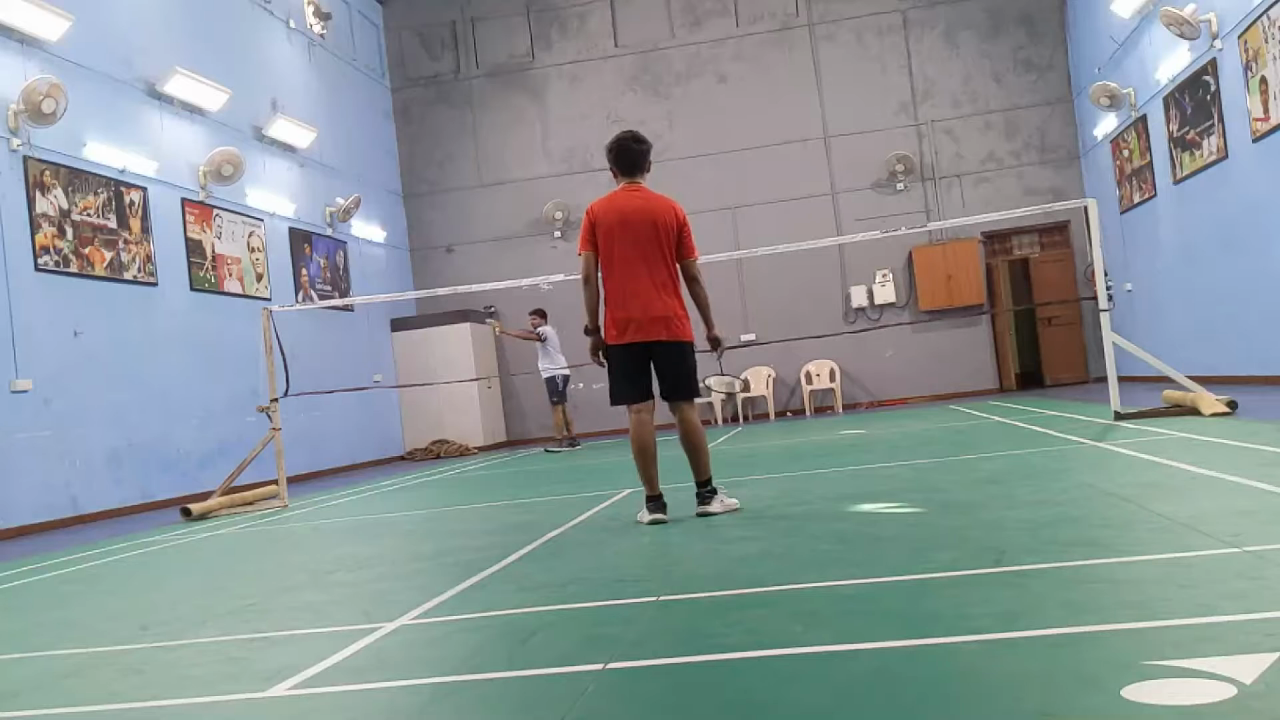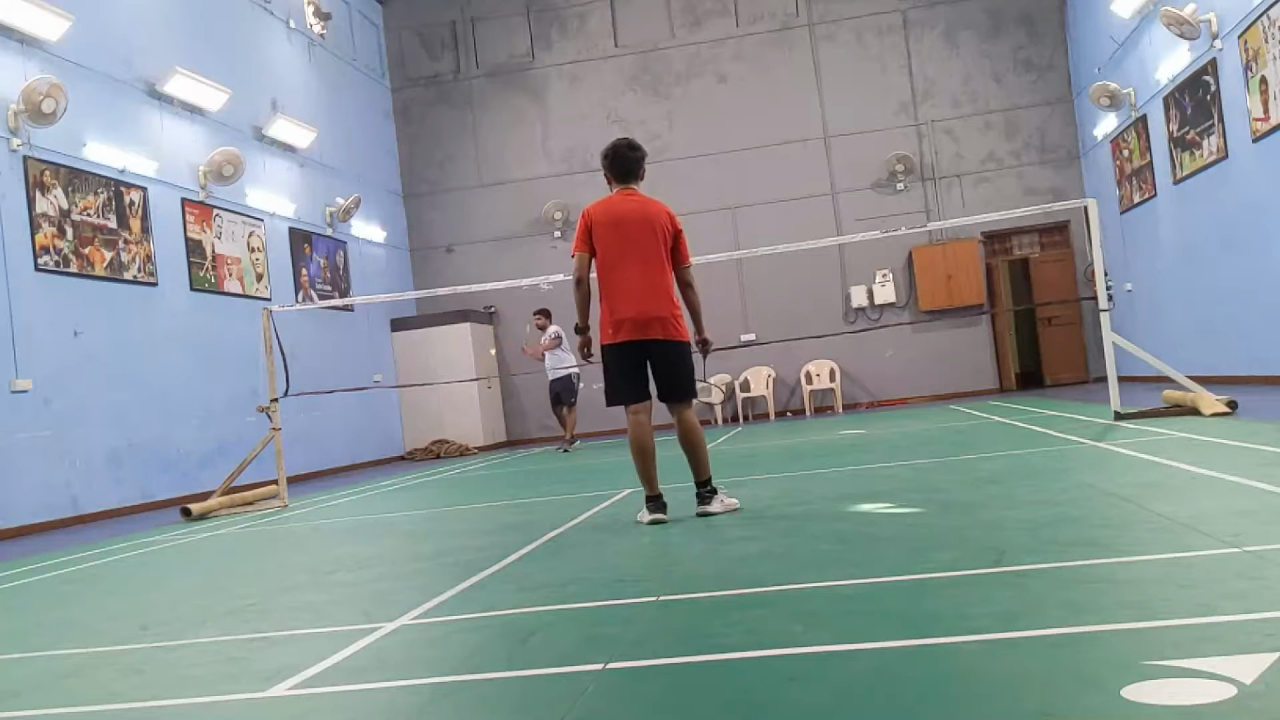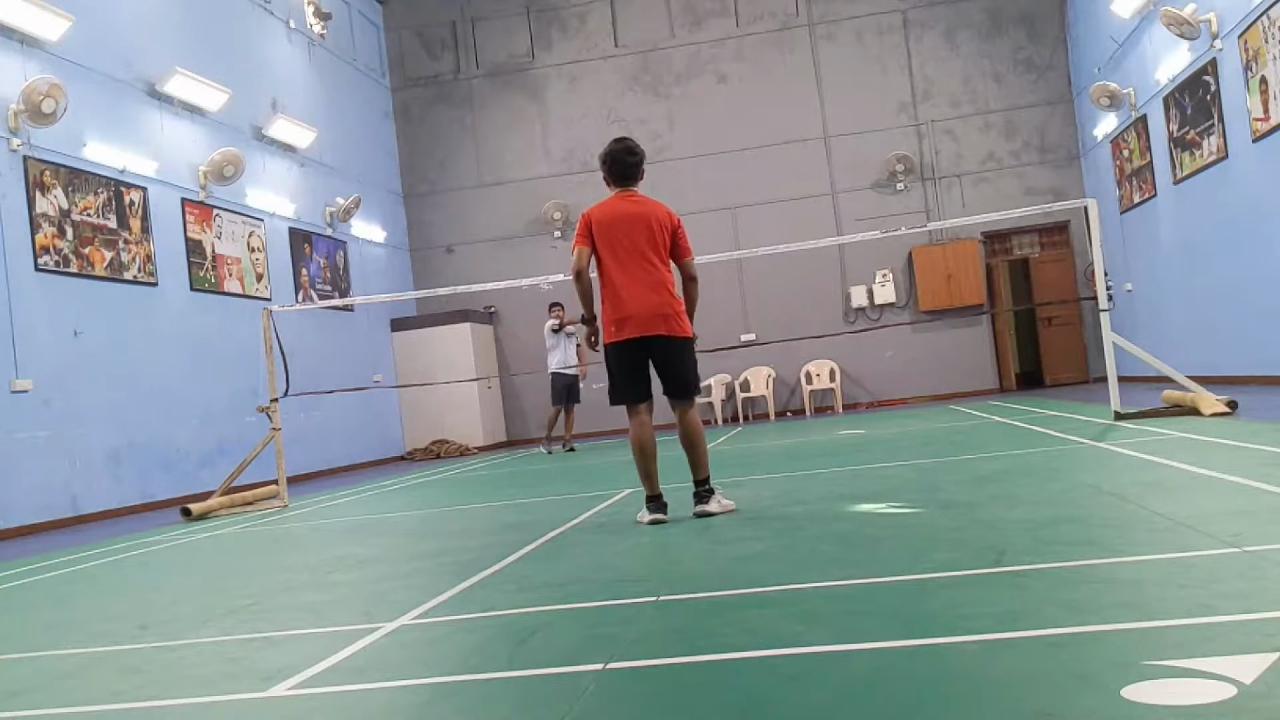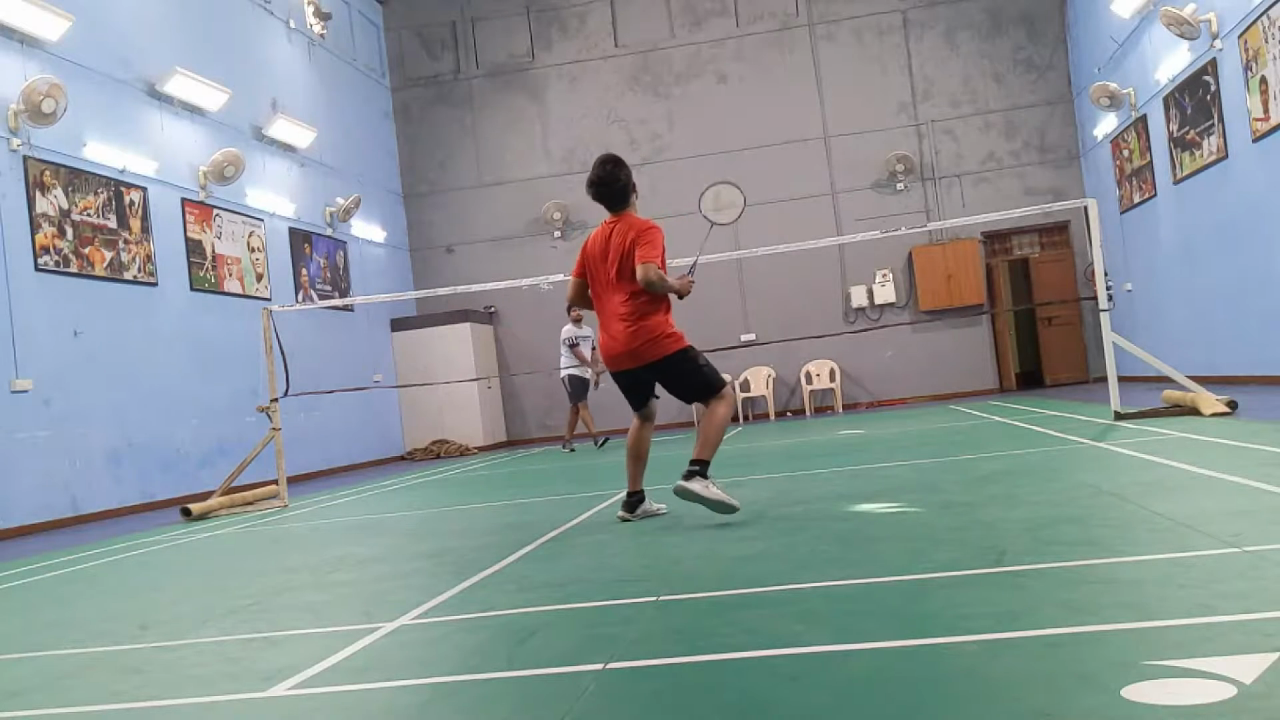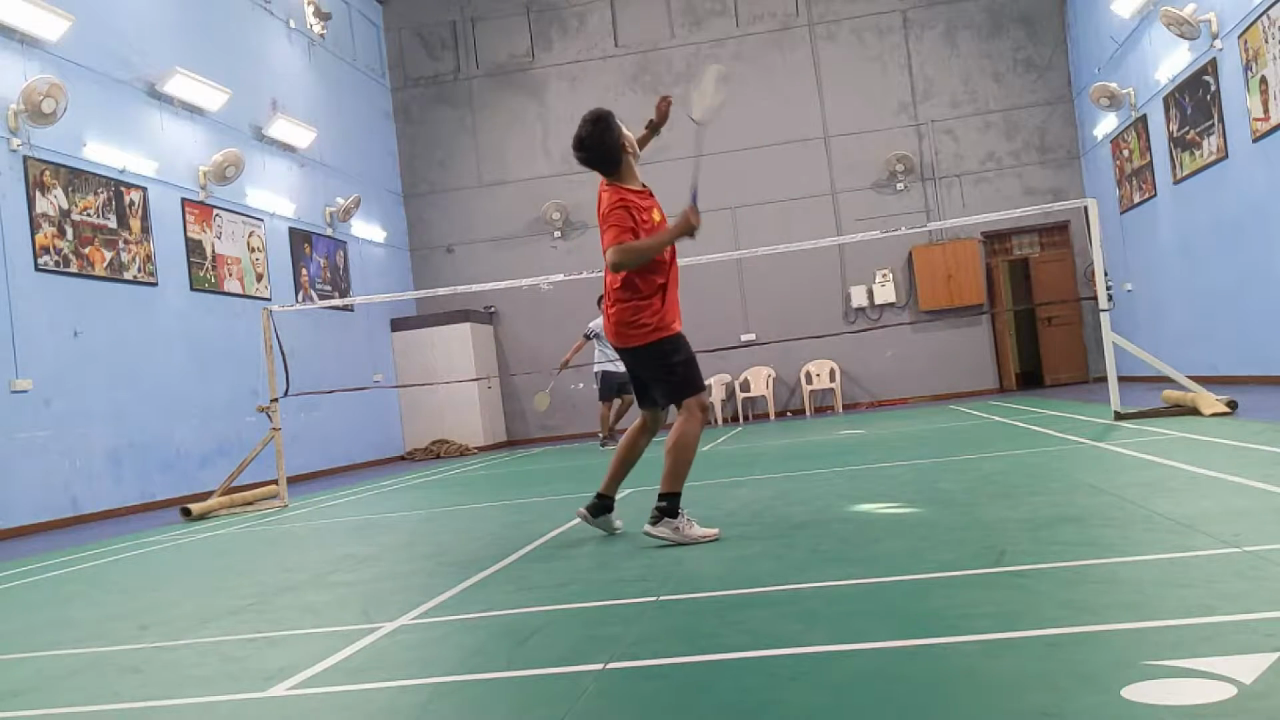
dt=0.4s
person 1, frame 1
left shoulder: (597, 212)
right shoulder: (670, 209)
left elbow: (589, 277)
right elbow: (692, 275)
left wrist: (593, 331)
right wrist: (710, 325)
left hip: (622, 330)
right hip: (671, 326)
left knee: (639, 412)
right knee: (684, 408)
left ankle: (654, 502)
right ankle: (707, 494)
person 1, frame 2
left shoulder: (592, 215)
right shoulder: (664, 214)
left elbow: (580, 277)
right elbow: (686, 280)
left wrist: (582, 328)
right wrist: (700, 329)
left hip: (618, 329)
right hip: (666, 324)
left knee: (637, 412)
right knee: (682, 409)
left ankle: (653, 502)
right ankle: (707, 494)
person 1, frame 3
left shoulder: (592, 217)
right shoulder: (664, 213)
left elbow: (579, 270)
right elbow: (690, 274)
left wrist: (590, 319)
right wrist: (689, 319)
left hip: (621, 326)
right hip: (668, 320)
left knee: (639, 412)
right knee: (685, 406)
left ankle: (654, 502)
right ankle: (705, 494)
person 1, frame 4
left shoulder: (592, 241)
right shoulder: (645, 230)
left elbow: (574, 297)
right elbow: (647, 277)
right wrist: (677, 287)
left hip: (615, 352)
right hip: (656, 341)
left knee: (644, 415)
right knee: (721, 396)
left ankle: (634, 499)
right ankle: (696, 475)
person 1, frame 5
left shoulder: (613, 187)
right shoulder: (622, 204)
right elbow: (618, 259)
left wrist: (654, 127)
right wrist: (673, 232)
left hip: (631, 324)
right hip: (648, 326)
left knee: (651, 415)
right knee: (694, 404)
left ankle: (602, 502)
right ankle: (667, 515)
